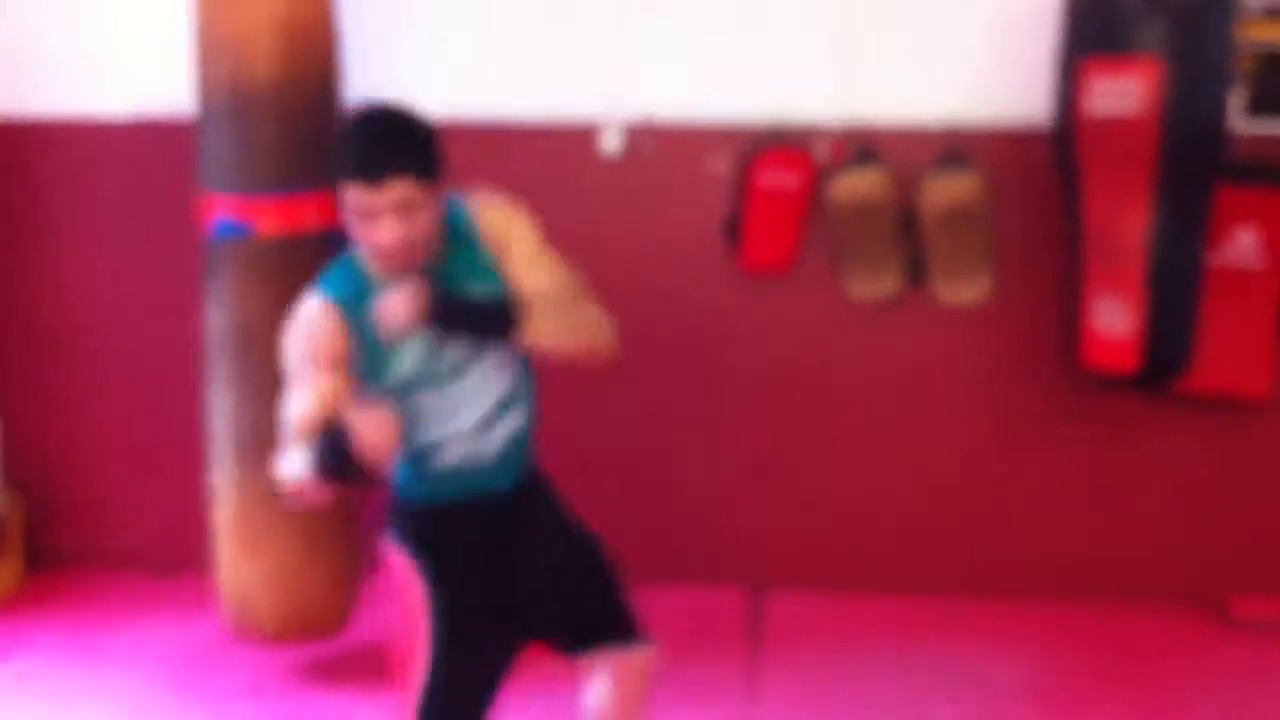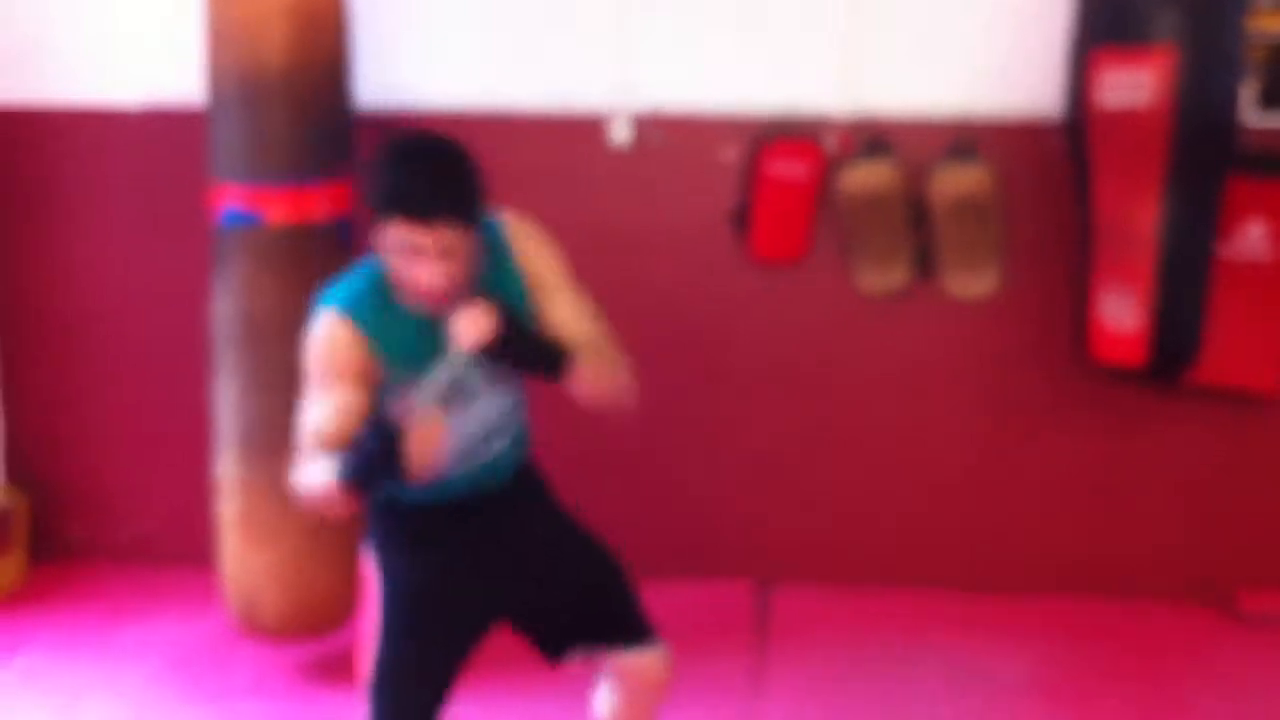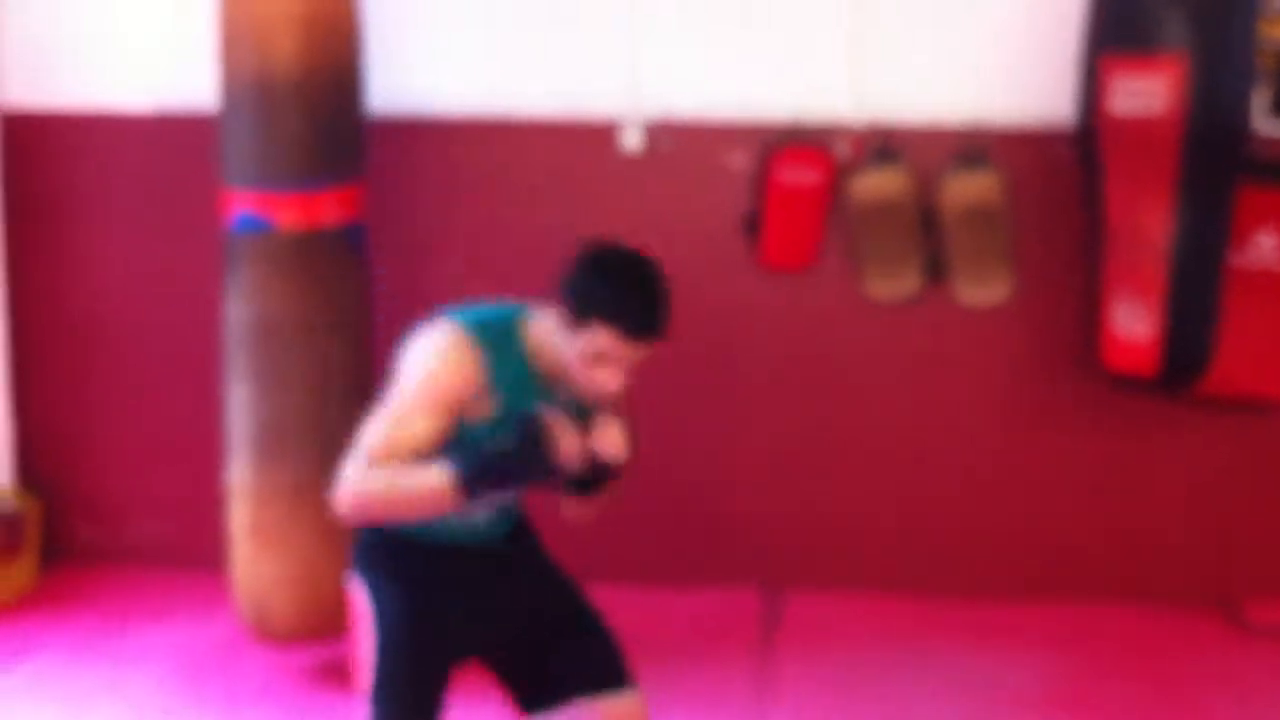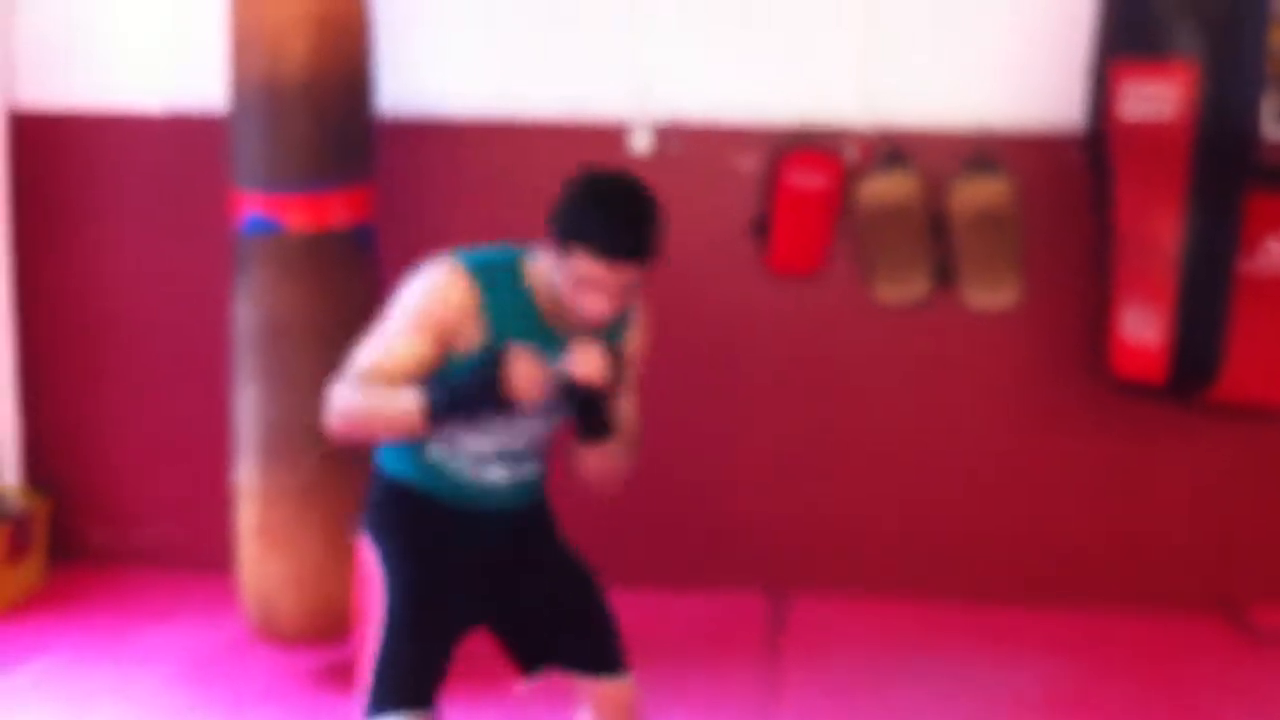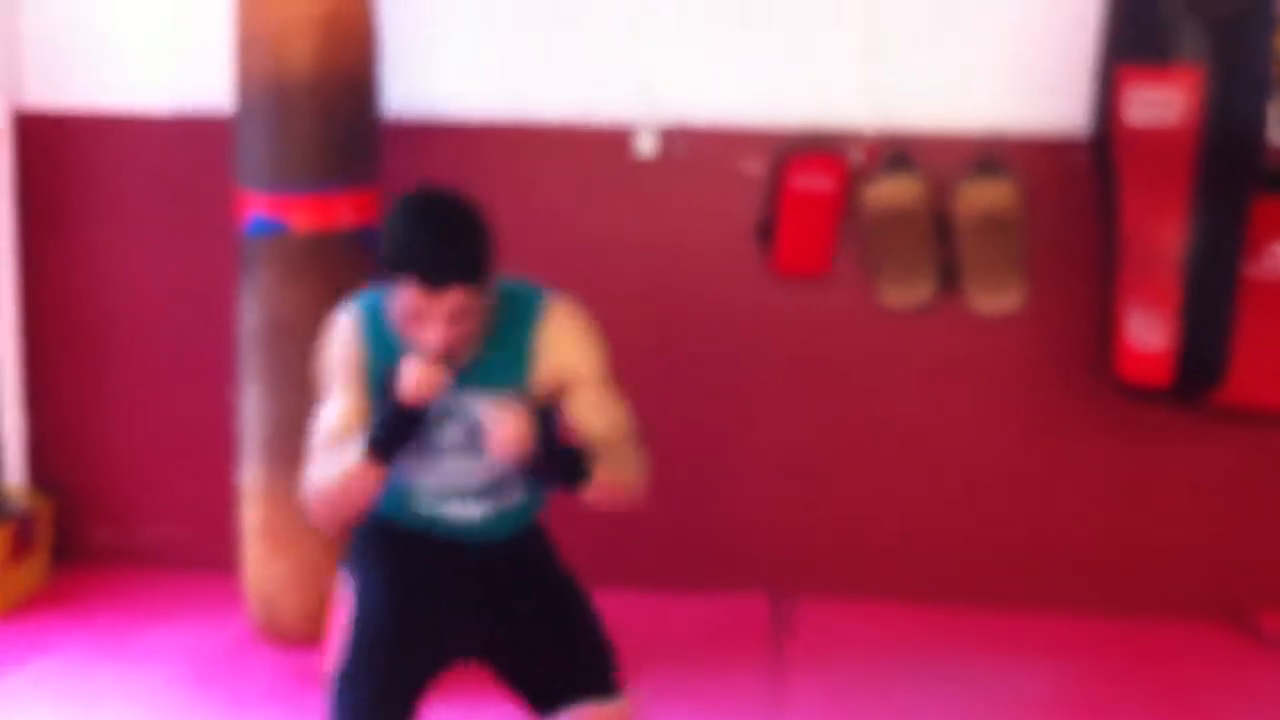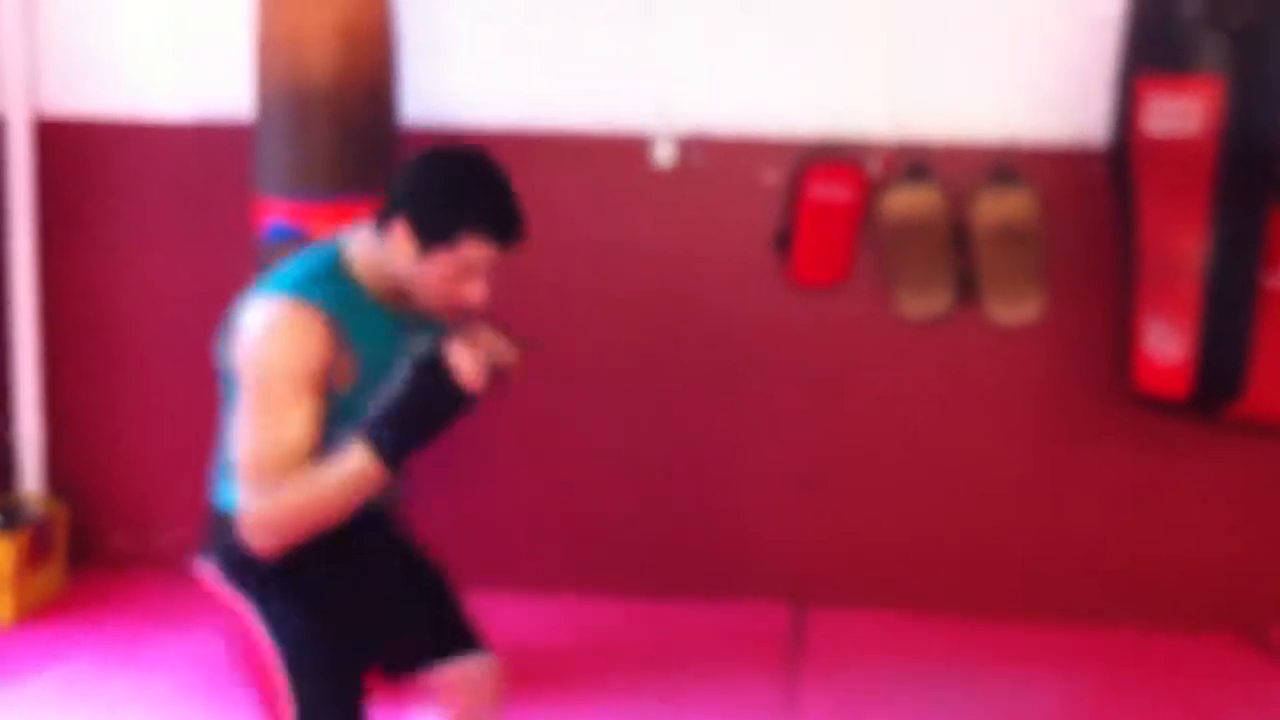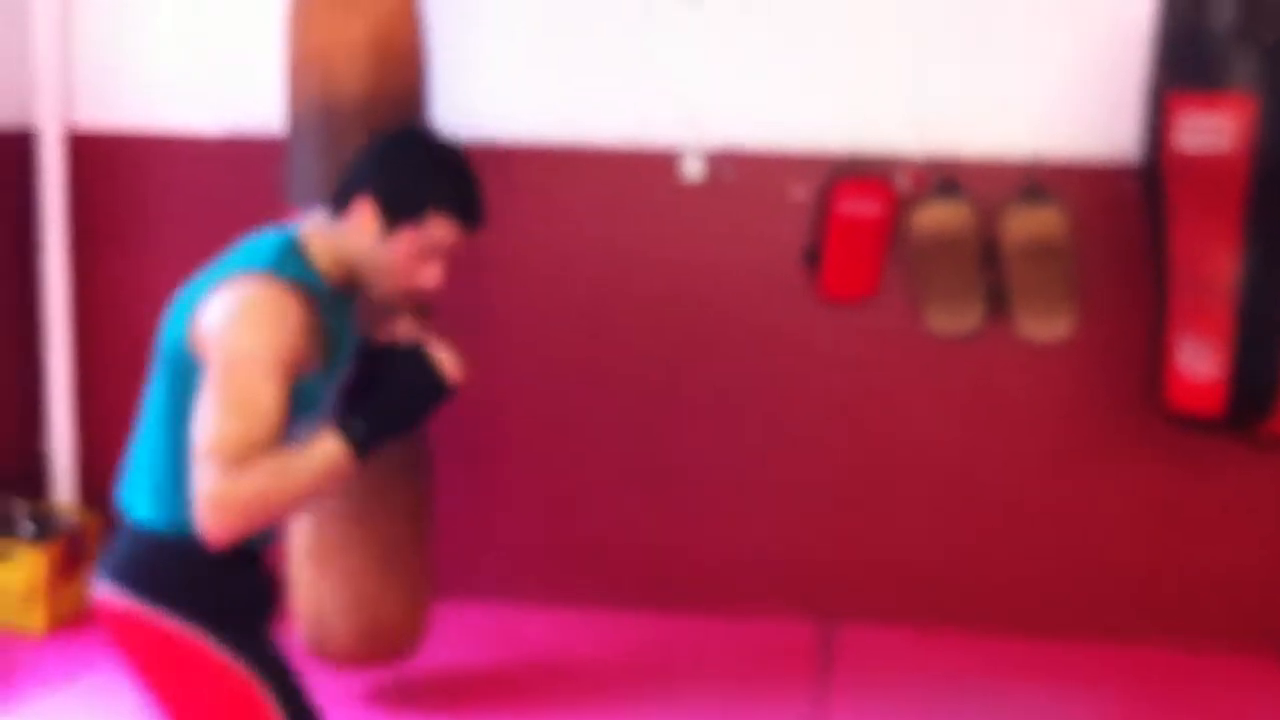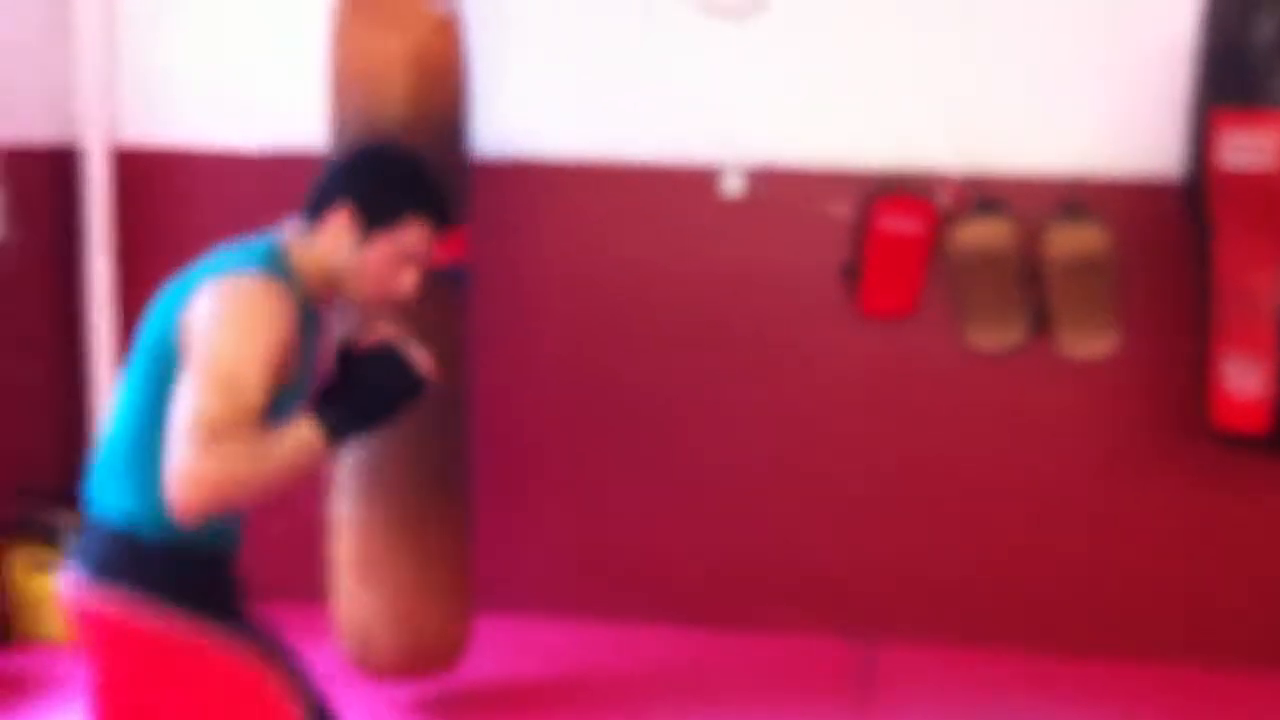
dt=0.2s
person 1, frame 1
left shoulder: (488, 223)
right shoulder: (325, 314)
left elbow: (594, 334)
right elbow: (292, 471)
left wrist: (485, 316)
right wrist: (334, 456)
left hip: (525, 501)
right hip: (442, 530)
left knee: (630, 658)
person 1, frame 2
left shoulder: (510, 243)
right shoulder: (344, 323)
left elbow: (617, 385)
right elbow: (310, 479)
left wrist: (533, 350)
right wrist: (363, 467)
left hip: (516, 502)
right hip: (421, 530)
left knee: (644, 665)
person 1, frame 3
left shoulder: (596, 372)
right shoulder: (452, 354)
left elbow: (577, 507)
right elbow: (355, 496)
left wrist: (593, 474)
right wrist: (492, 468)
left hip: (500, 548)
right hip: (406, 558)
person 1, frame 4
left shoulder: (620, 320)
right shoulder: (456, 289)
left elbow: (609, 472)
right elbow: (342, 410)
left wrist: (597, 409)
right wrist: (460, 395)
left hip: (518, 526)
right hip: (416, 519)
person 1, frame 5
left shoulder: (556, 329)
right shoulder: (356, 331)
left elbow: (630, 477)
right elbow: (323, 505)
left wrist: (552, 457)
right wrist: (384, 436)
left hip: (512, 557)
right hip: (403, 558)
person 1, frame 6
left shoulder: (408, 281)
right shoulder: (287, 323)
right elbow: (267, 523)
left wrist: (476, 362)
right wrist: (406, 429)
left hip: (359, 527)
right hip: (276, 560)
person 1, frame 7
left shoulder: (315, 278)
right shoulder: (264, 305)
right elbow: (222, 511)
left wrist: (381, 372)
right wrist: (374, 423)
right hip: (182, 584)
person 1, frame 8
left shoulder: (230, 278)
right shoulder: (254, 301)
right elbow: (197, 483)
left wrist: (346, 382)
right wrist: (346, 416)
right hip: (167, 583)
